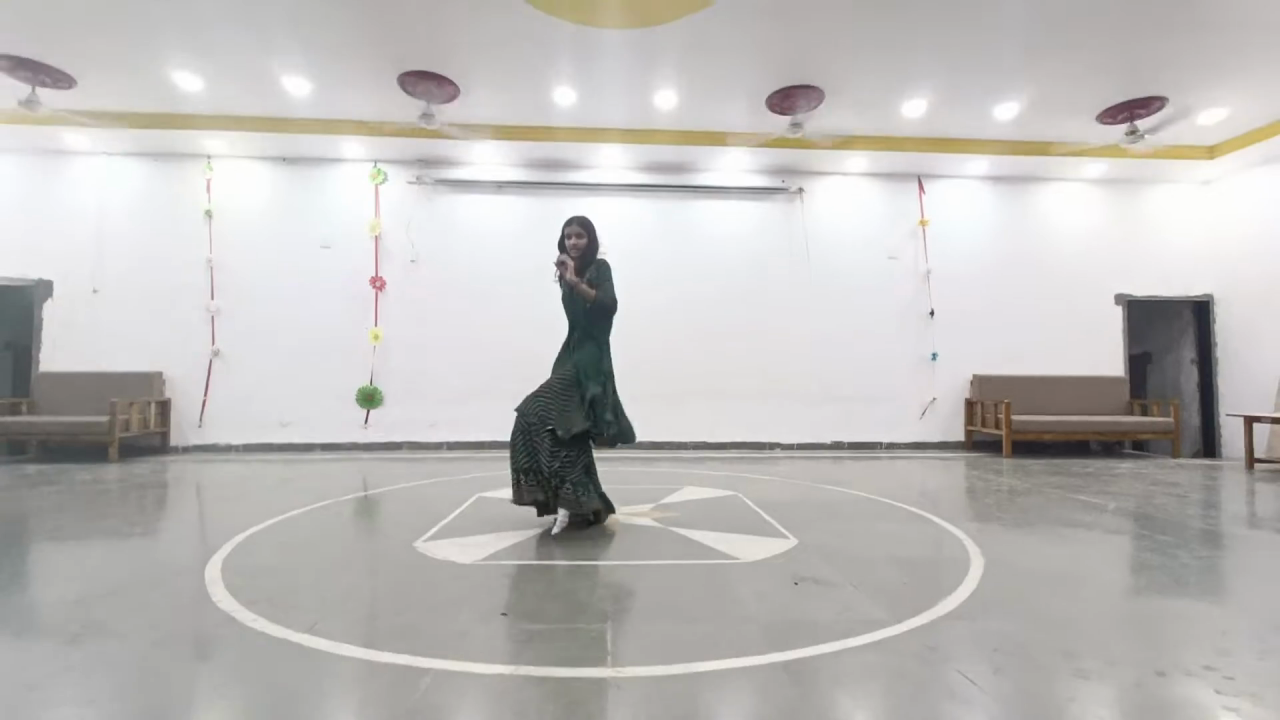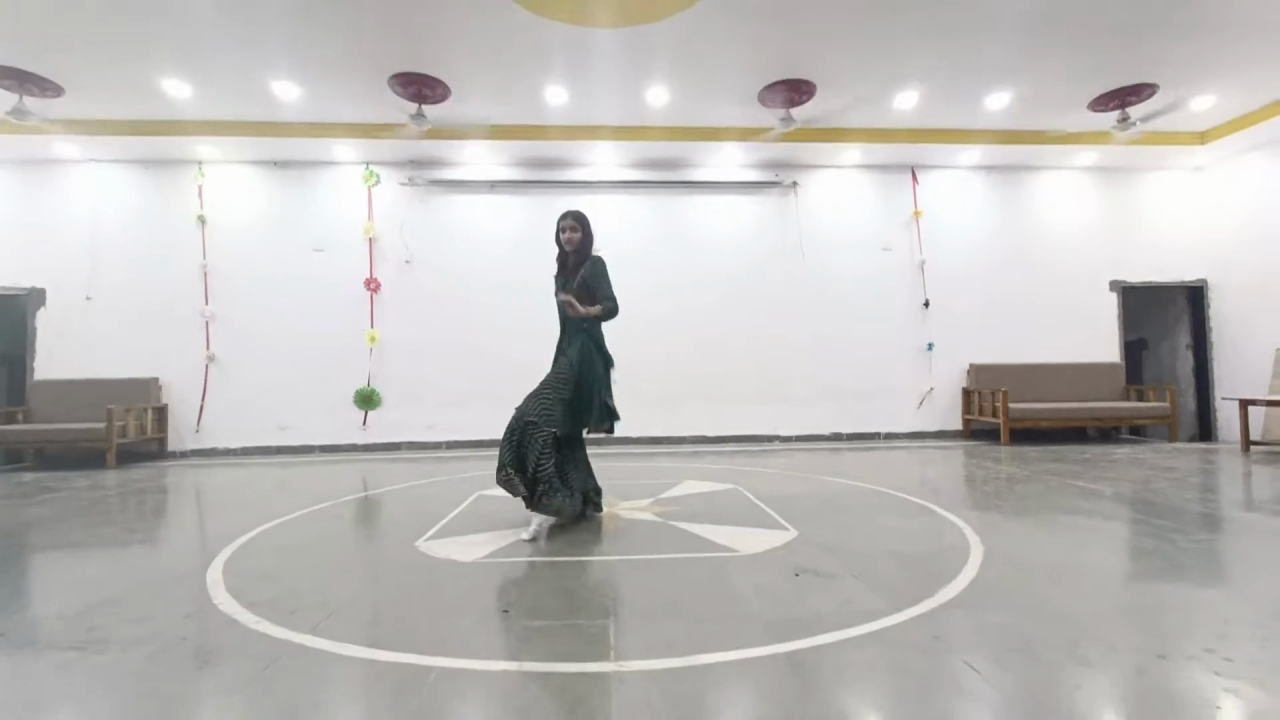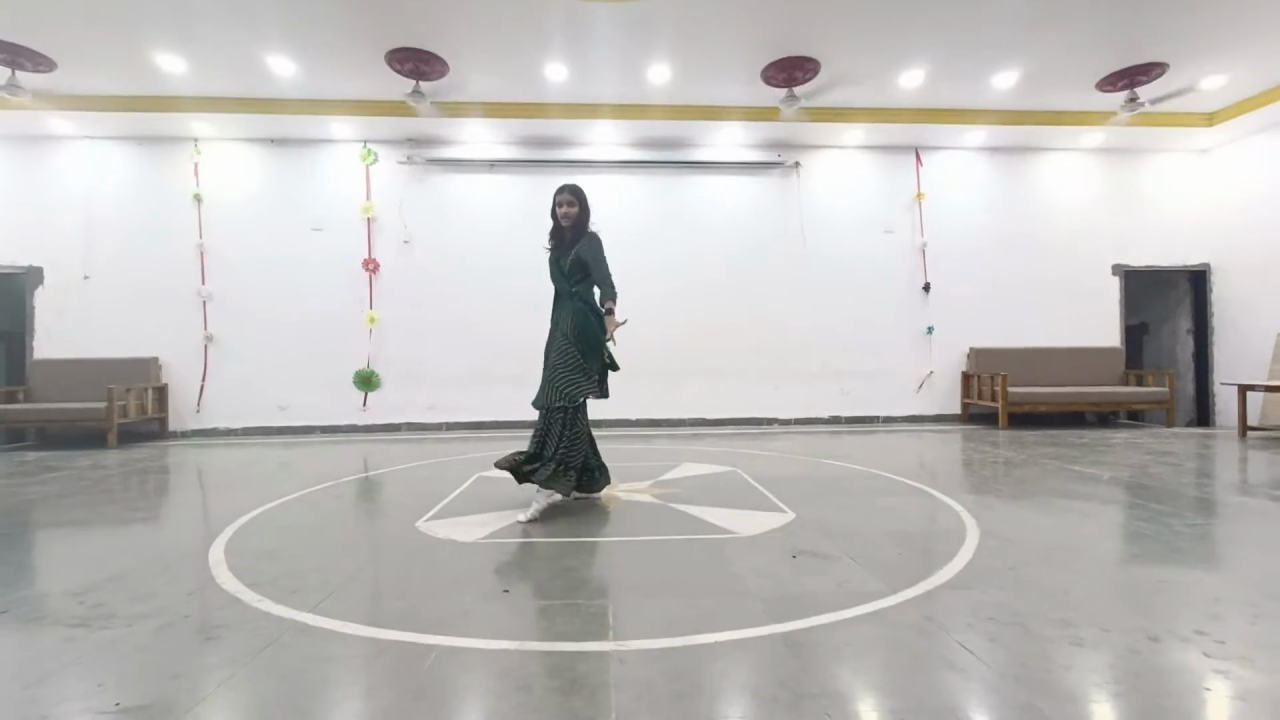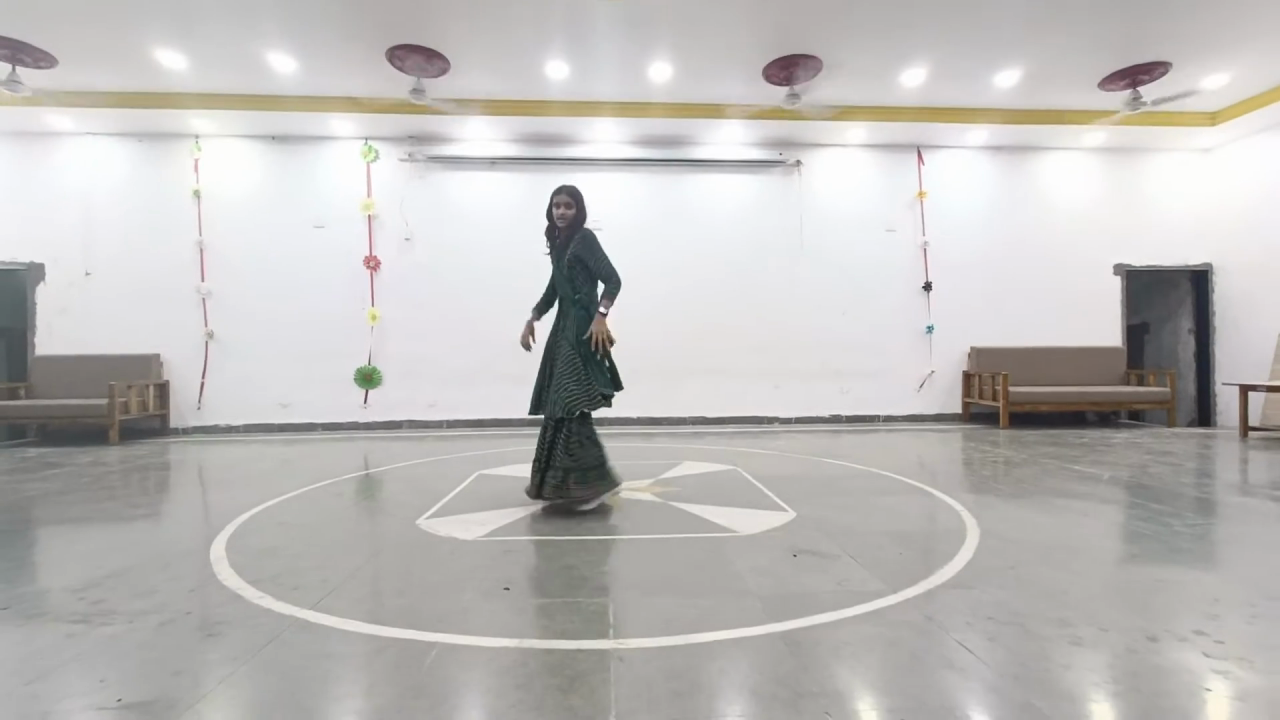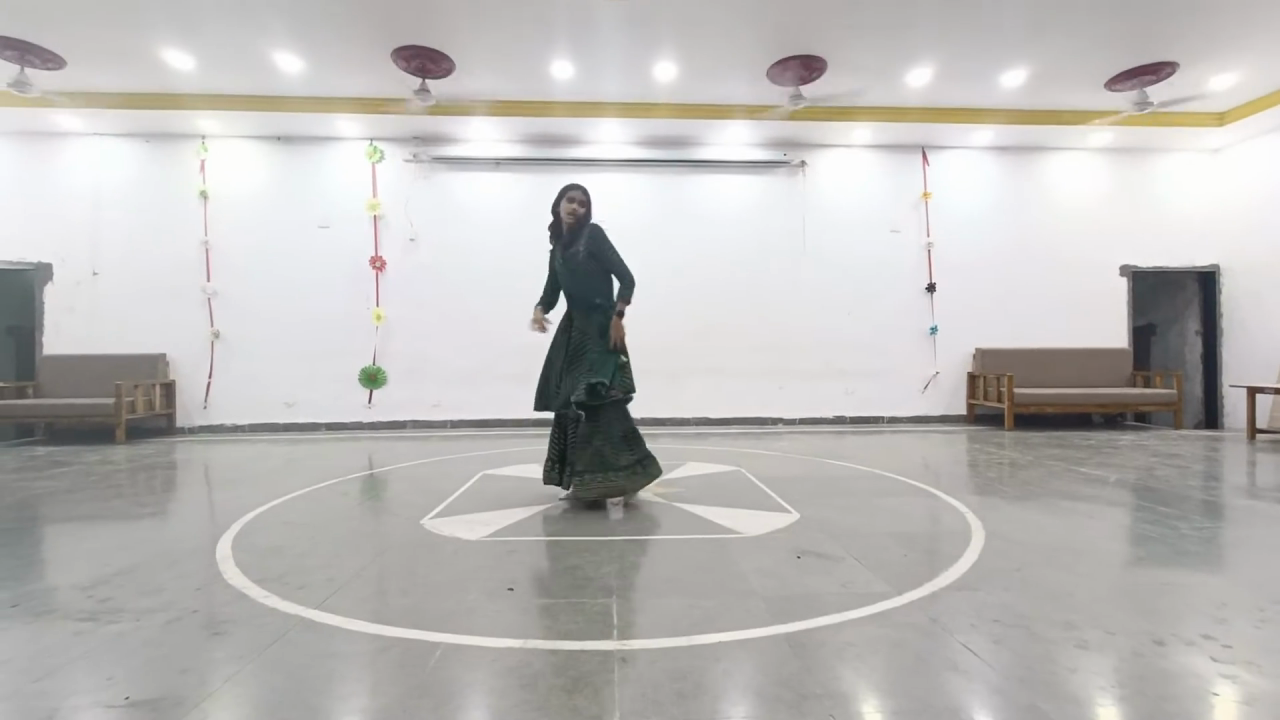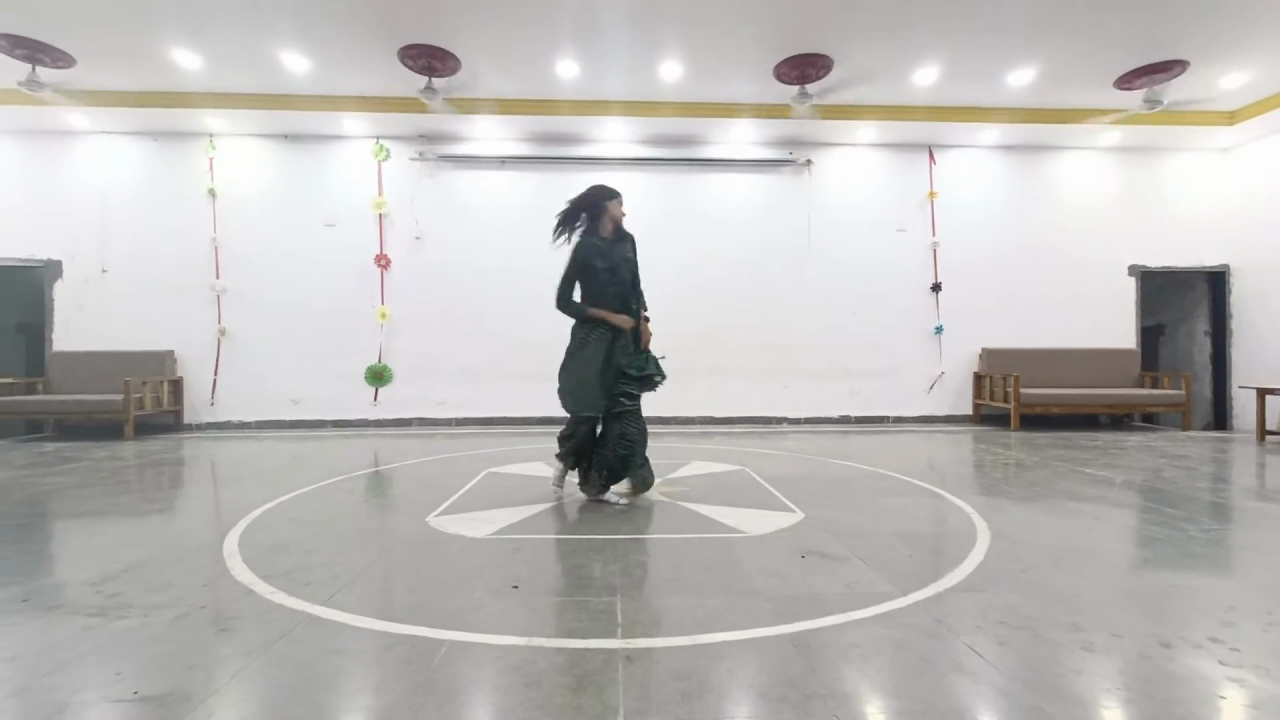
dt=0.2s
person 1, frame 1
left shoulder: (599, 268)
right shoulder: (567, 275)
left elbow: (609, 305)
left wrist: (577, 284)
left hip: (590, 359)
right hip: (571, 357)
left knee: (536, 417)
right knee: (568, 430)
left ankle: (568, 500)
right ankle: (582, 505)
person 1, frame 2
left shoulder: (595, 266)
right shoulder: (565, 271)
left elbow: (610, 307)
left wrist: (584, 312)
left hip: (583, 357)
right hip: (567, 354)
left knee: (539, 421)
right knee: (560, 429)
left ankle: (547, 506)
right ankle: (581, 501)
person 1, frame 3
left shoulder: (589, 241)
right shoulder: (558, 244)
left elbow: (604, 278)
left wrist: (610, 314)
left hip: (577, 327)
right hip: (562, 326)
left knee: (562, 401)
right knee: (567, 403)
left ankle: (552, 484)
right ankle: (585, 479)
person 1, frame 4
left shoulder: (584, 238)
right shoulder: (559, 244)
left elbow: (612, 279)
left wrist: (601, 315)
right wrist: (532, 320)
left hip: (582, 330)
right hip: (564, 329)
left knee: (569, 405)
right knee: (562, 405)
left ankle: (590, 485)
right ankle: (582, 482)
person 1, frame 5
left shoulder: (593, 235)
right shoulder: (558, 248)
left elbow: (625, 278)
right elbow: (552, 291)
left wrist: (618, 317)
right wrist: (539, 311)
left hip: (599, 328)
right hip: (572, 329)
left knee: (601, 402)
right knee: (566, 405)
left ankle: (632, 472)
right ankle: (579, 481)
person 1, frame 6
left shoulder: (627, 242)
right shoulder: (585, 247)
right elbow: (564, 301)
left wrist: (643, 321)
right wrist: (610, 316)
left hip: (624, 337)
right hip: (593, 338)
left knee: (626, 409)
right knee: (588, 408)
left ankle: (599, 482)
right ankle: (566, 460)
